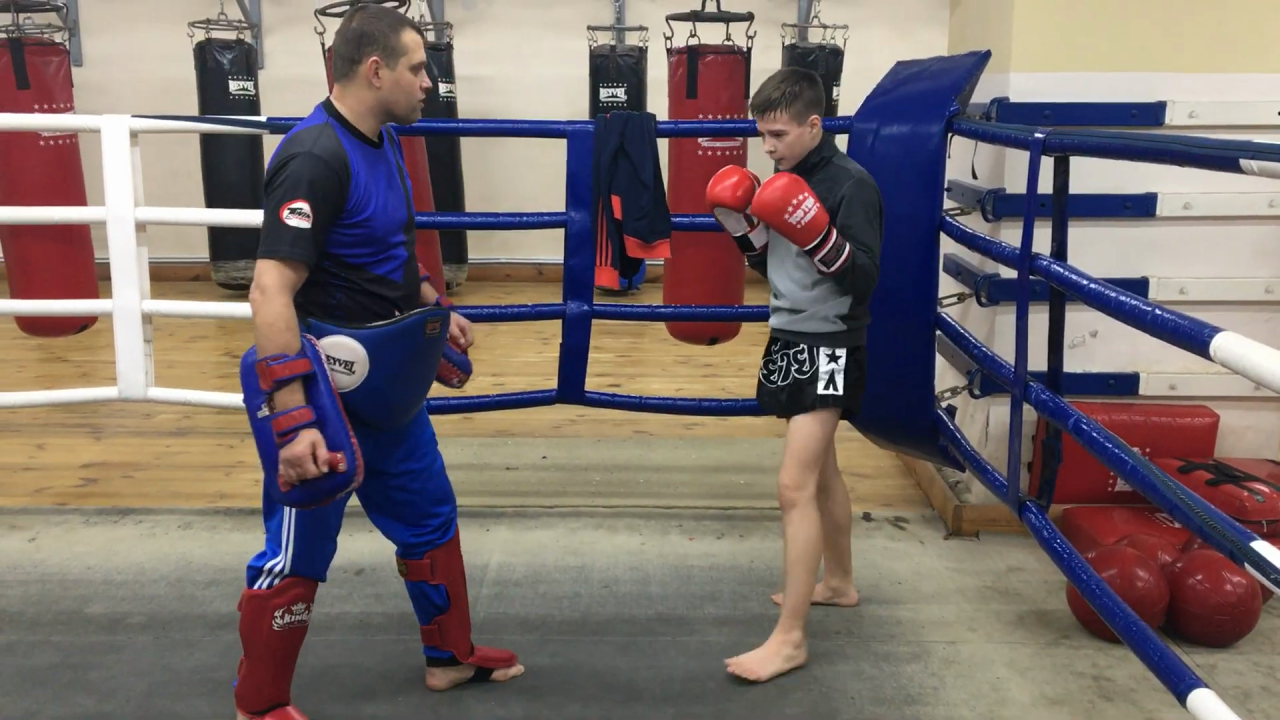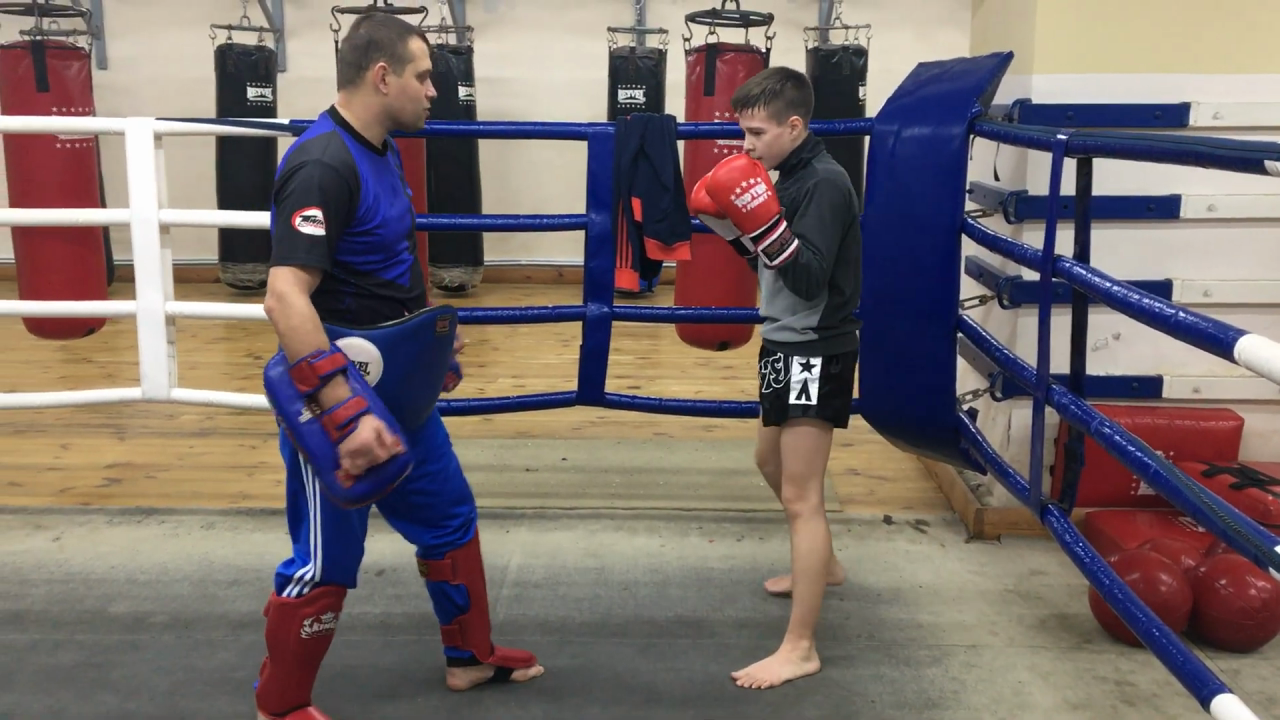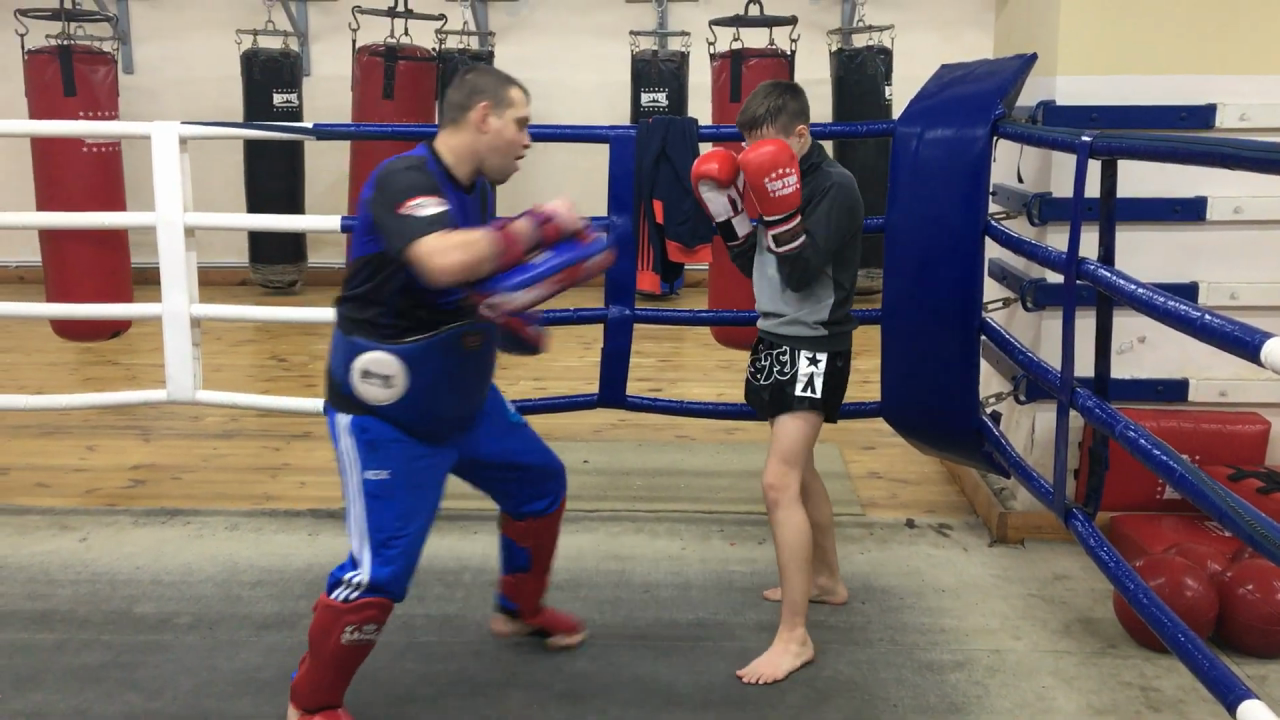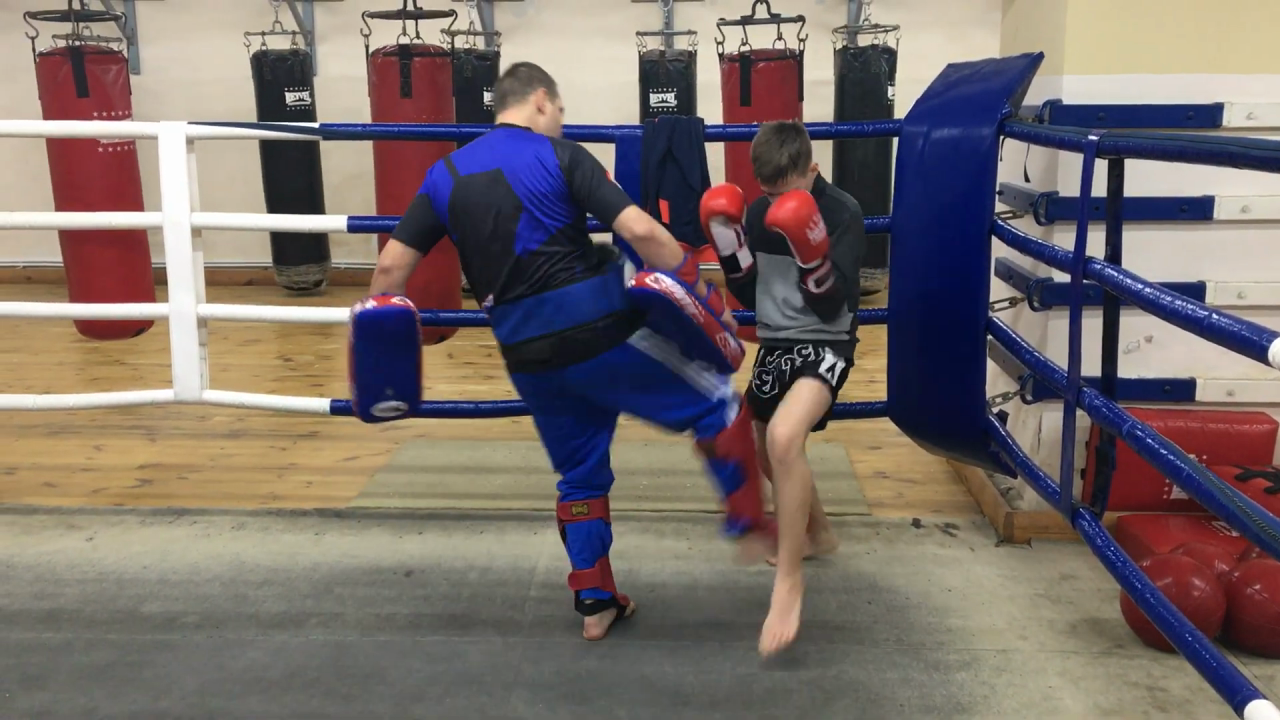
dt=0.5s
person 1, frame 1
left shoulder: (383, 142)
right shoulder: (316, 158)
right elbow: (271, 293)
left wrist: (437, 309)
right wrist: (294, 420)
left knee: (430, 518)
right knee: (297, 552)
left ankle: (449, 655)
person 1, frame 2
left shoulder: (380, 149)
right shoulder: (324, 165)
right elbow: (287, 298)
left wrist: (425, 321)
right wrist: (346, 415)
left hip: (394, 384)
right hip: (335, 398)
left knee: (449, 516)
right knee: (325, 563)
left ankle: (471, 657)
person 1, frame 3
left shoulder: (473, 186)
right shoulder: (403, 177)
right elbow: (445, 262)
left wrist: (506, 317)
right wrist: (541, 225)
left hip: (461, 391)
right hip: (386, 406)
left knee: (539, 483)
right knee: (379, 570)
left ankle: (520, 610)
person 1, frame 4
left shoulder: (446, 172)
right shoulder: (558, 152)
left elbow: (392, 266)
right elbow: (640, 230)
right wrist: (706, 297)
left hip: (529, 355)
right hip: (598, 330)
left knee: (579, 473)
right knee: (719, 407)
left ankle: (594, 601)
right ankle: (750, 529)
person 2, frame 1
left shoulder: (850, 183)
right shoulder: (787, 175)
left elbow: (864, 277)
left wrist: (815, 233)
right wrist: (740, 223)
left hip: (828, 348)
right hip: (787, 338)
left knee: (793, 486)
right knee: (819, 471)
left ankle: (790, 637)
right ankle: (839, 581)
person 2, frame 2
left shoulder: (825, 183)
right shoulder: (788, 177)
left elbow: (807, 279)
left wrist: (763, 216)
right wrist: (732, 227)
left hip: (816, 355)
right hip: (789, 348)
left knee: (800, 499)
right knee: (771, 463)
left ankle: (800, 648)
right ankle: (819, 567)
person 2, frame 3
left shoulder: (835, 186)
right shoulder: (769, 183)
left elbow: (801, 274)
right elbow: (754, 265)
left wrist: (780, 204)
right wrist: (725, 208)
left hip: (812, 349)
right hip: (775, 341)
left knee: (777, 484)
right knee: (798, 470)
left ankle: (793, 635)
right ankle: (826, 577)
person 2, frame 4
left shoulder: (841, 211)
right shoulder: (758, 212)
left elbow: (836, 304)
right elbow: (743, 293)
left wrist: (812, 248)
right wrist: (726, 239)
left hip: (821, 348)
right hip: (775, 346)
left knee: (783, 439)
right knee: (771, 452)
left ankle: (788, 581)
right ankle: (818, 535)
